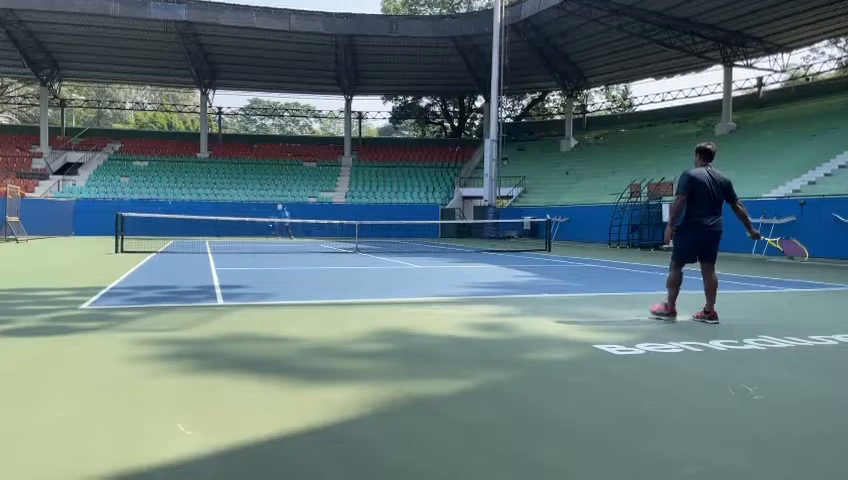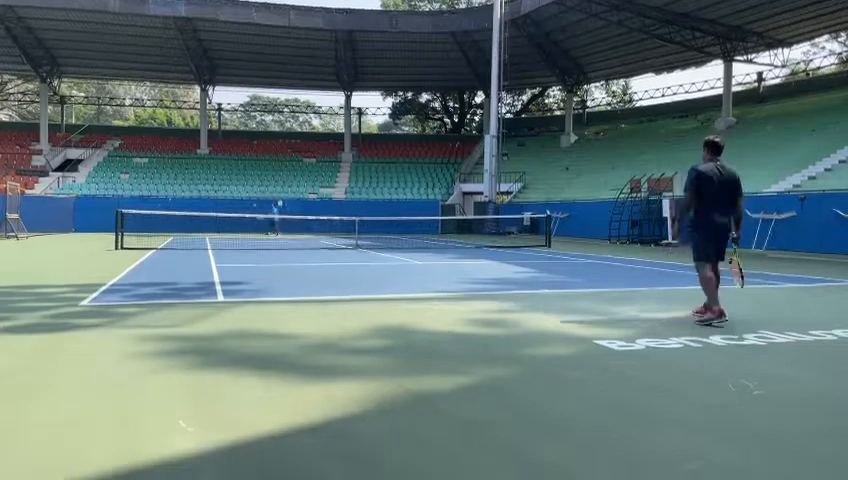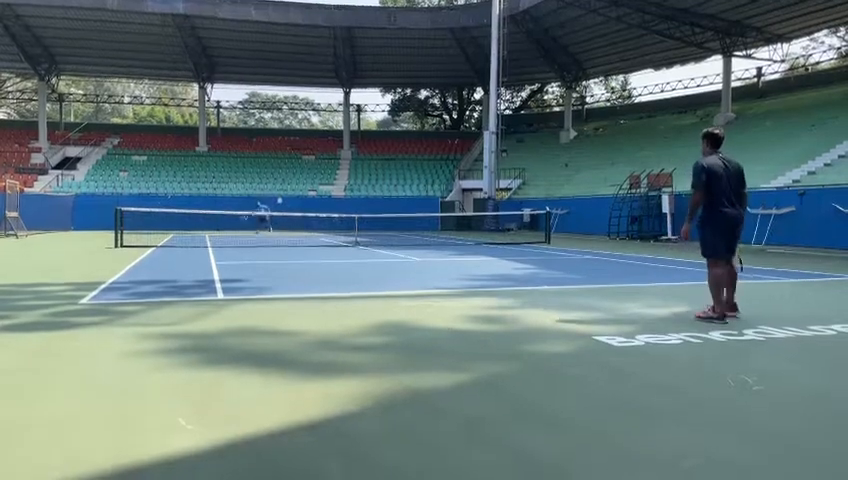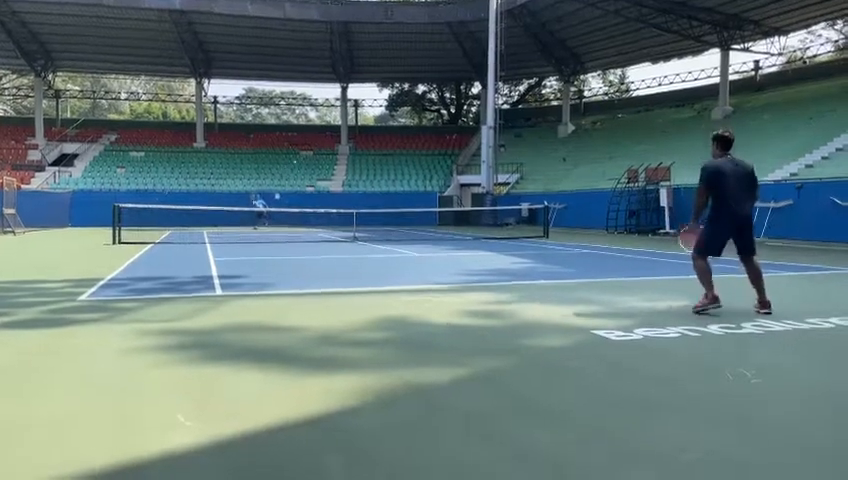
dt=0.4s
person 1, frame 1
left shoulder: (689, 175)
right shoulder: (723, 179)
left elbow: (680, 202)
right elbow: (737, 206)
left wrist: (670, 226)
right wrist: (750, 228)
left hip: (692, 228)
right hip: (714, 229)
left knee: (676, 266)
right knee: (708, 269)
left ankle: (669, 308)
right ankle: (709, 311)
person 1, frame 2
left shoulder: (698, 171)
right shoulder: (732, 174)
left elbow: (688, 200)
right elbow: (738, 205)
left wrist: (679, 220)
right wrist: (736, 229)
left hip: (702, 225)
right hip: (723, 226)
left knee: (703, 266)
right knee: (713, 265)
left ankle: (715, 309)
right ankle: (710, 306)
person 1, frame 3
left shoulder: (702, 165)
right shoulder: (735, 165)
left elbow: (698, 196)
right elbow: (743, 194)
left wrist: (688, 222)
right wrist: (739, 216)
left hip: (713, 220)
right hip: (733, 219)
left knee: (715, 263)
right knee: (728, 262)
left ankle: (718, 310)
right ankle: (730, 303)
person 1, frame 4
left shoulder: (710, 167)
right shoulder: (747, 167)
left elbow: (702, 197)
right elbow: (754, 195)
left wrist: (694, 220)
left hip: (720, 219)
right hip: (744, 219)
left knee: (699, 255)
right knee: (749, 259)
left ankle: (710, 296)
right ankle: (763, 302)
